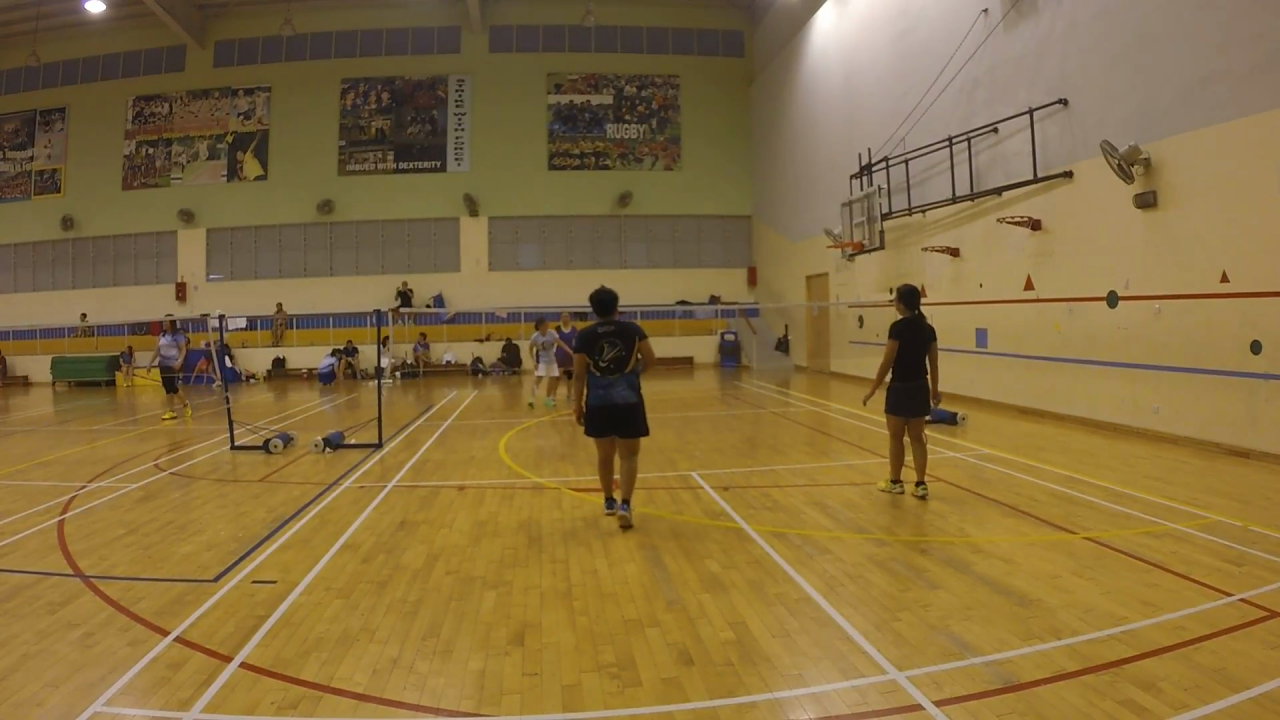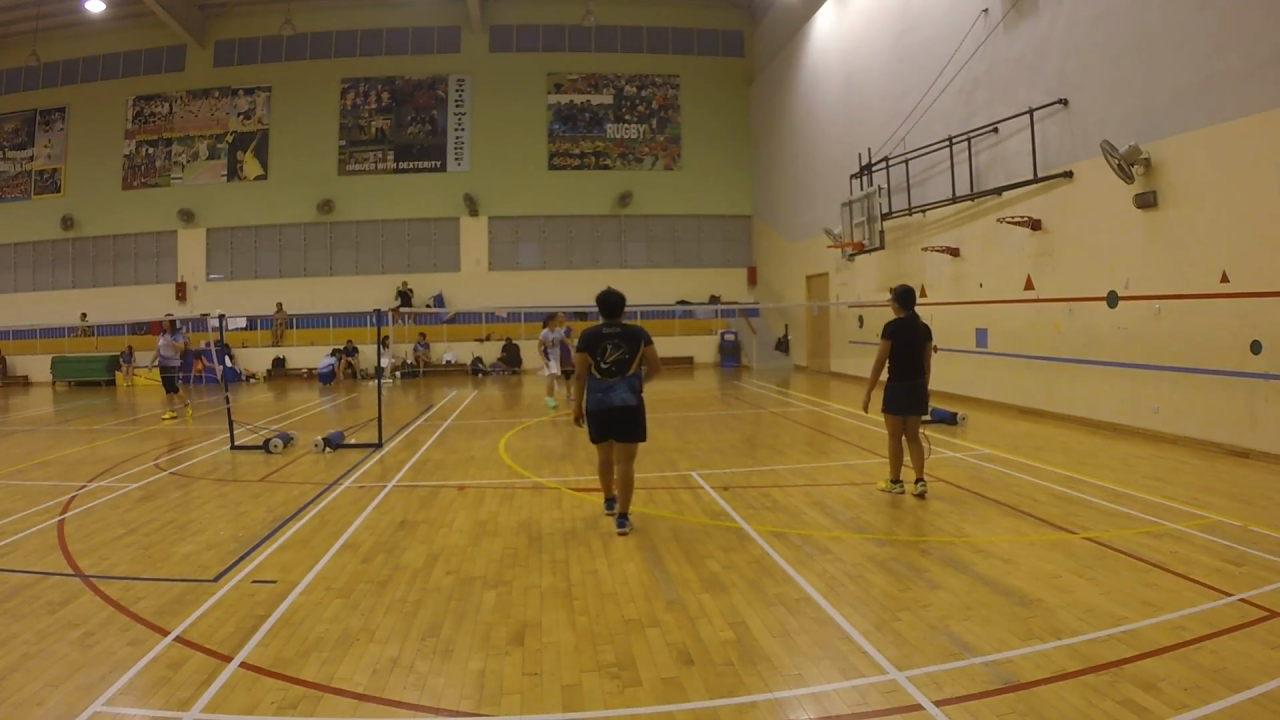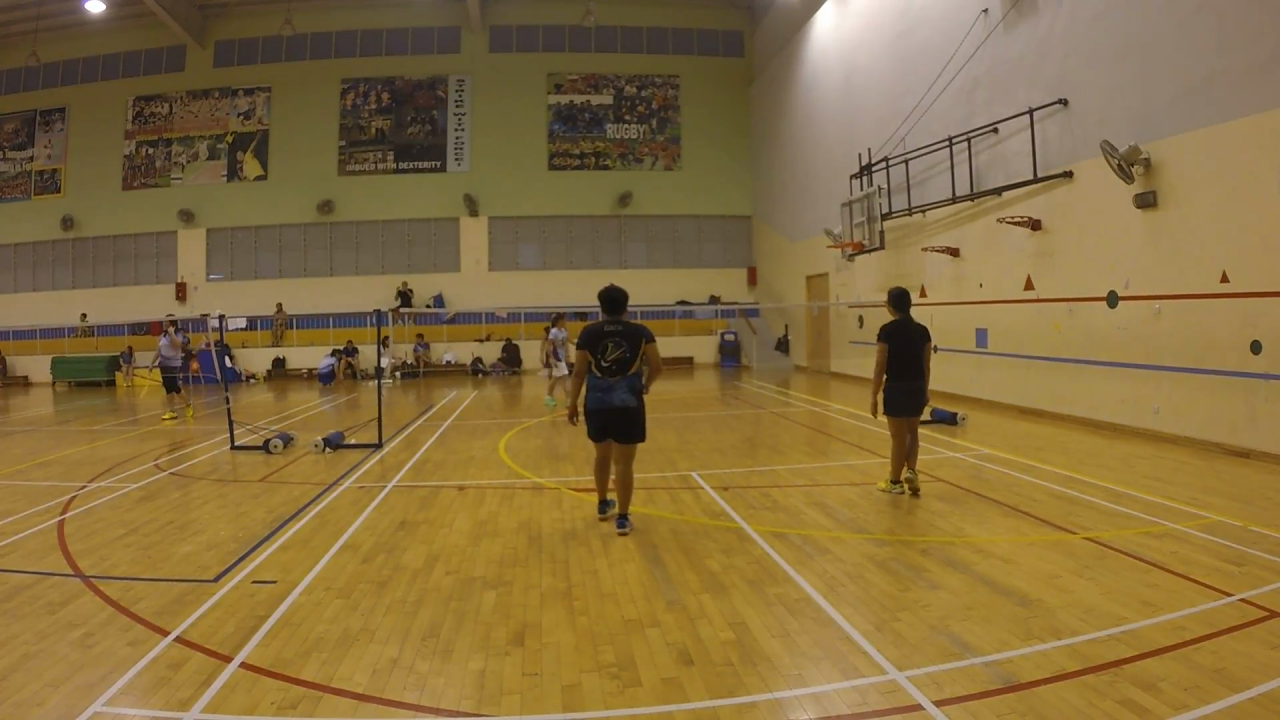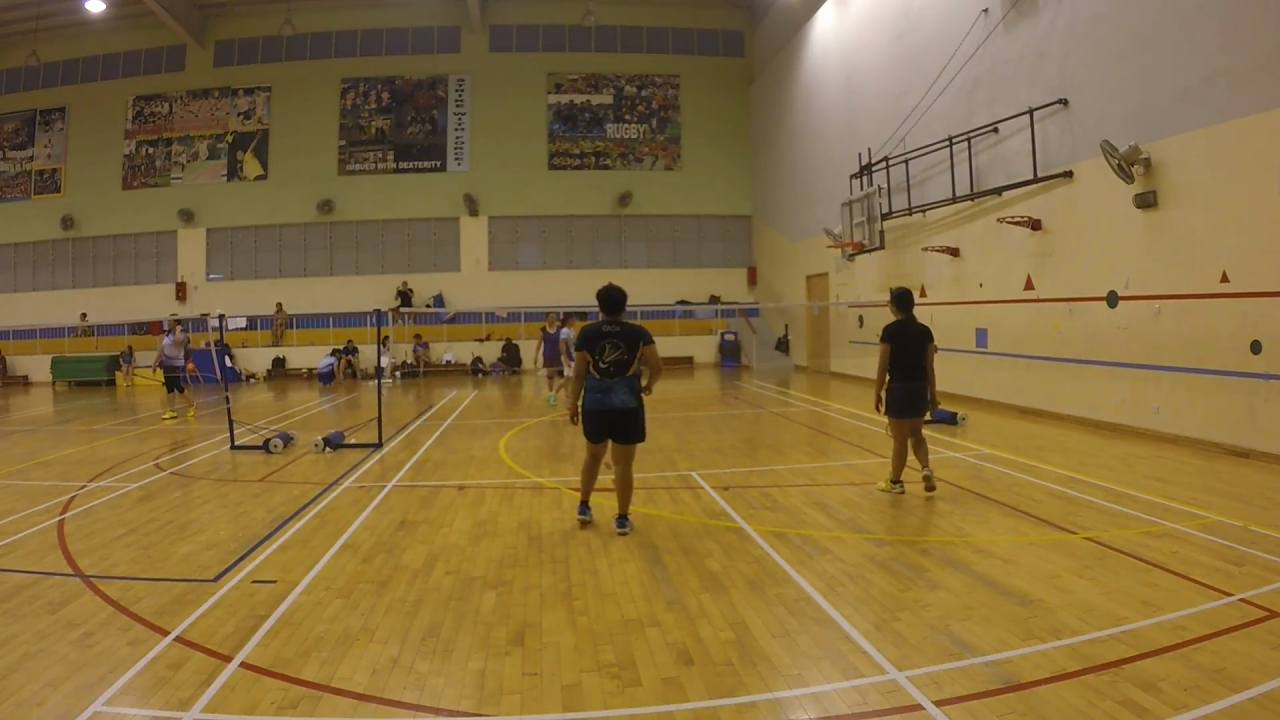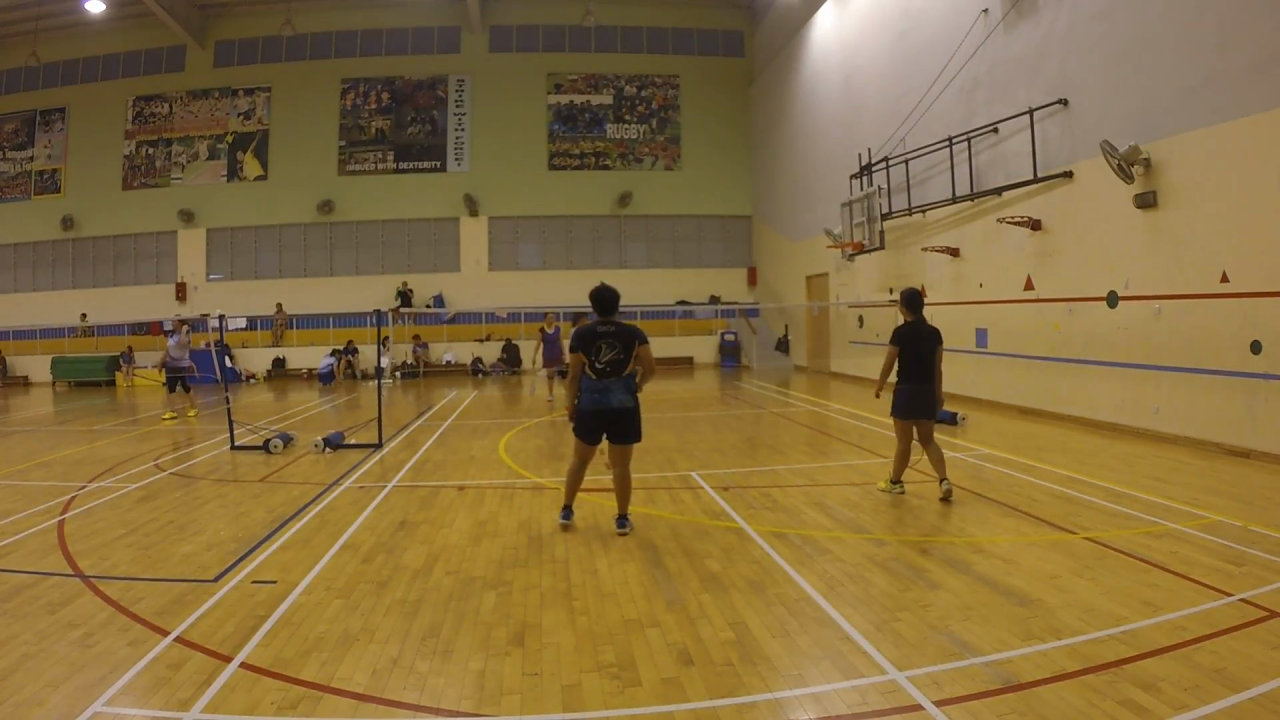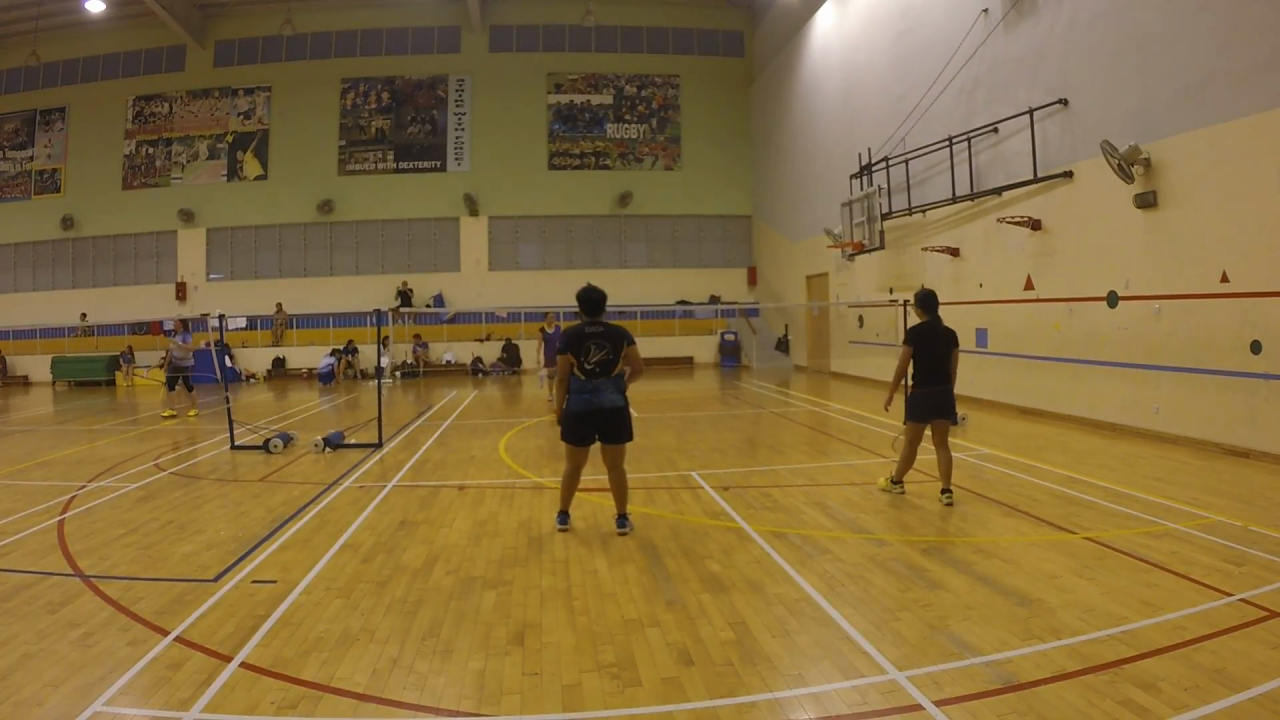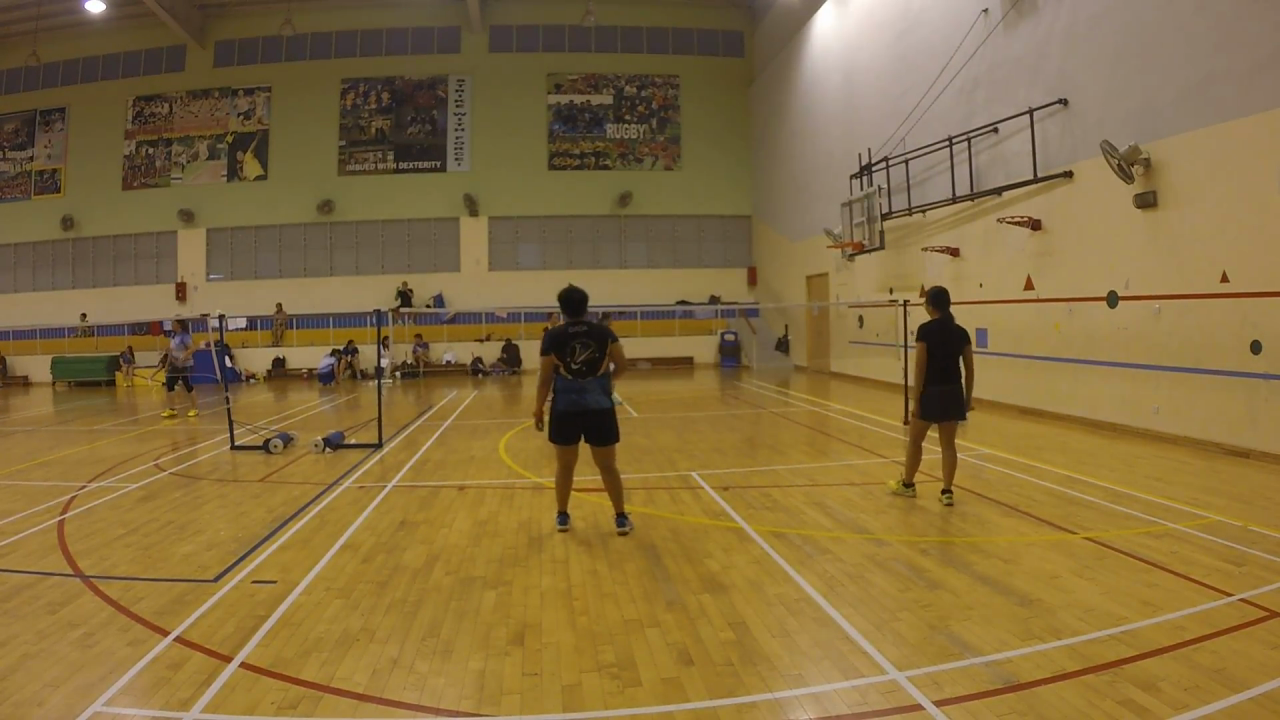
dt=0.2s
person 1, frame 1
left shoulder: (584, 336)
right shoulder: (632, 330)
left elbow: (580, 375)
right elbow: (650, 360)
left wrist: (578, 404)
left hip: (598, 403)
right hip: (628, 401)
left knee: (604, 454)
right knee: (629, 455)
left ankle: (609, 501)
right ankle: (625, 504)
person 1, frame 2
left shoulder: (587, 336)
right shoulder: (639, 334)
left elbow: (580, 375)
right elbow: (655, 368)
left wrist: (577, 405)
right wrist: (641, 380)
left hip: (597, 405)
right hip: (629, 405)
left knee: (604, 457)
right knee: (625, 462)
left ankle: (609, 501)
right ankle: (622, 517)
person 1, frame 3
left shoulder: (588, 333)
right shoulder: (641, 332)
left elbow: (579, 372)
right elbow: (657, 367)
left wrist: (572, 403)
right wrist: (646, 384)
left hip: (596, 404)
right hip: (628, 405)
left knee: (603, 455)
right knee: (624, 463)
left ankle: (603, 504)
right ankle: (622, 518)
person 1, frame 4
left shoulder: (586, 333)
right shoulder: (639, 333)
left elbow: (579, 374)
right elbow: (657, 368)
left wrist: (573, 404)
right wrist: (649, 385)
left hip: (594, 405)
right hip: (627, 406)
left knee: (593, 456)
right knee: (623, 464)
left ankle: (584, 507)
right ankle: (622, 519)
person 1, frame 5
left shoulder: (581, 335)
right shoulder: (633, 334)
left elbow: (574, 375)
right elbow: (650, 369)
left wrist: (571, 404)
right wrist: (640, 384)
left hip: (589, 406)
right hip: (623, 407)
left knee: (580, 459)
right knee: (621, 465)
left ankle: (566, 510)
right ankle: (622, 519)
person 1, frame 6
left shoulder: (568, 336)
right shoulder: (620, 334)
left elbow: (562, 378)
right elbow: (638, 369)
left wrist: (558, 406)
right wrist: (625, 383)
left hip: (578, 409)
right hip: (613, 408)
left knee: (573, 465)
right knee: (615, 466)
left ankle: (563, 515)
right ankle: (622, 518)
person 1, frame 7
left shoulder: (552, 336)
right shoulder: (604, 333)
left elbow: (546, 378)
right elbow: (622, 366)
left wrist: (538, 409)
left hip: (565, 409)
right hip: (600, 407)
left knee: (565, 465)
right knee: (608, 465)
left ankle: (562, 516)
right ankle: (621, 518)
person 2, frame 1
left shoulder: (899, 327)
right shoulder: (928, 329)
left elbow: (887, 363)
right elbow: (933, 363)
left wrist: (873, 390)
right wrist: (935, 390)
left hip: (900, 388)
right hip: (920, 388)
left knee: (896, 437)
right knee: (917, 438)
left ankle: (895, 482)
right ankle: (921, 485)
person 2, frame 2
left shoulder: (892, 328)
right shoulder: (924, 329)
left elbow: (880, 363)
right elbow: (927, 364)
left wrist: (868, 393)
right wrist: (924, 388)
left hip: (897, 388)
right hip: (918, 387)
left knee: (895, 437)
right knee: (914, 436)
left ankle: (895, 482)
right ankle: (920, 481)
person 2, frame 3
left shoulder: (887, 331)
right shoulder: (922, 331)
left elbow: (880, 367)
right elbow: (926, 365)
left wrist: (874, 396)
right wrist: (925, 392)
left hip: (896, 389)
right hip: (917, 388)
left knee: (898, 438)
right knee: (912, 432)
left ankle: (895, 482)
right ankle: (911, 471)
person 2, frame 4
left shoulder: (890, 331)
right shoulder: (925, 331)
left elbow: (883, 366)
right elbow: (930, 366)
left wrist: (878, 393)
right wrist: (932, 394)
left hip: (899, 390)
right hip: (919, 389)
left knee: (900, 439)
right knee: (916, 434)
left ankle: (895, 482)
right ankle: (926, 469)
person 2, frame 5
left shoulder: (901, 332)
right shoulder: (934, 333)
left elbow: (888, 365)
right elbow: (938, 368)
left wrist: (879, 386)
right wrist: (938, 394)
left hip: (906, 391)
right hip: (928, 391)
left knee: (904, 441)
right knee: (928, 440)
left ankle: (895, 482)
right ankle: (944, 481)
person 2, frame 6
left shoulder: (914, 334)
right shoulder: (949, 334)
left elbow: (902, 369)
right elbow: (953, 369)
left wrist: (890, 395)
left hip: (922, 394)
right hip: (944, 394)
left knee: (911, 443)
right knee: (942, 444)
left ankle: (895, 482)
right ankle: (946, 491)
person 2, frame 7
left shoulder: (926, 330)
right shoulder: (961, 332)
left elbow: (920, 367)
right elbow: (969, 369)
left wrist: (916, 399)
right wrist: (967, 397)
left hip: (932, 392)
right hip: (955, 393)
left knee: (916, 439)
right knee: (948, 444)
left ankle: (907, 484)
right ankle: (947, 492)
